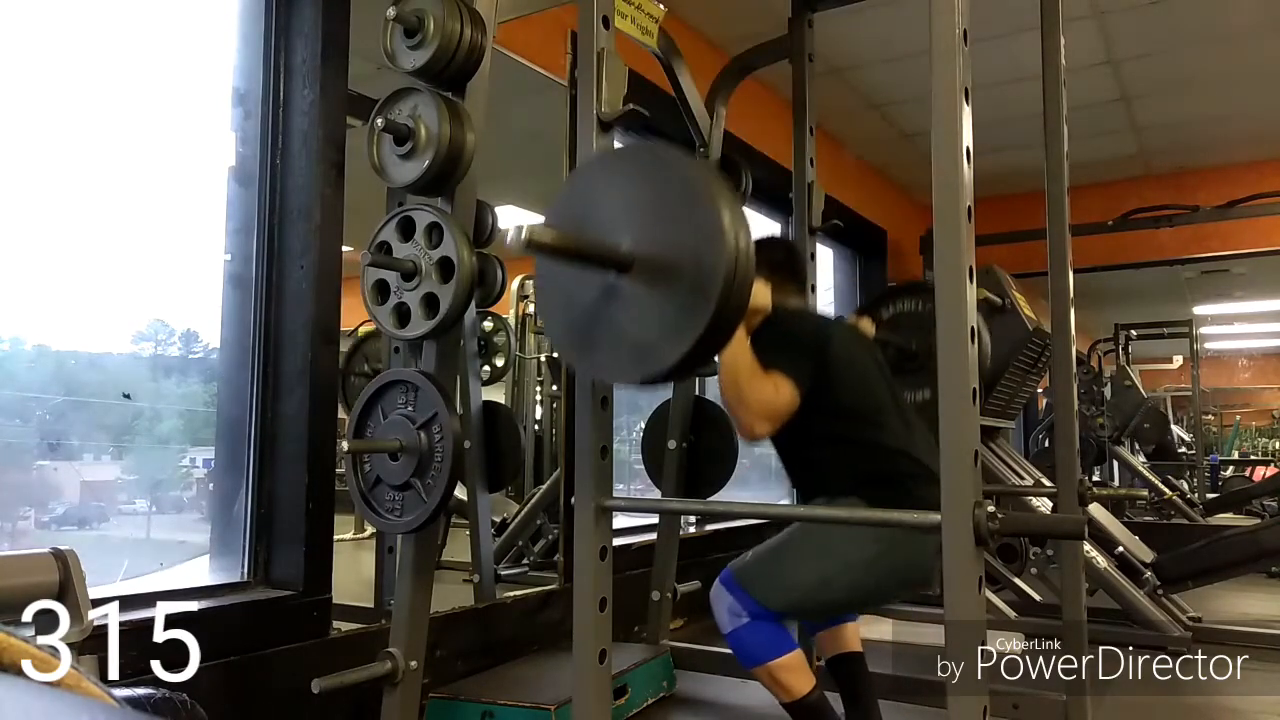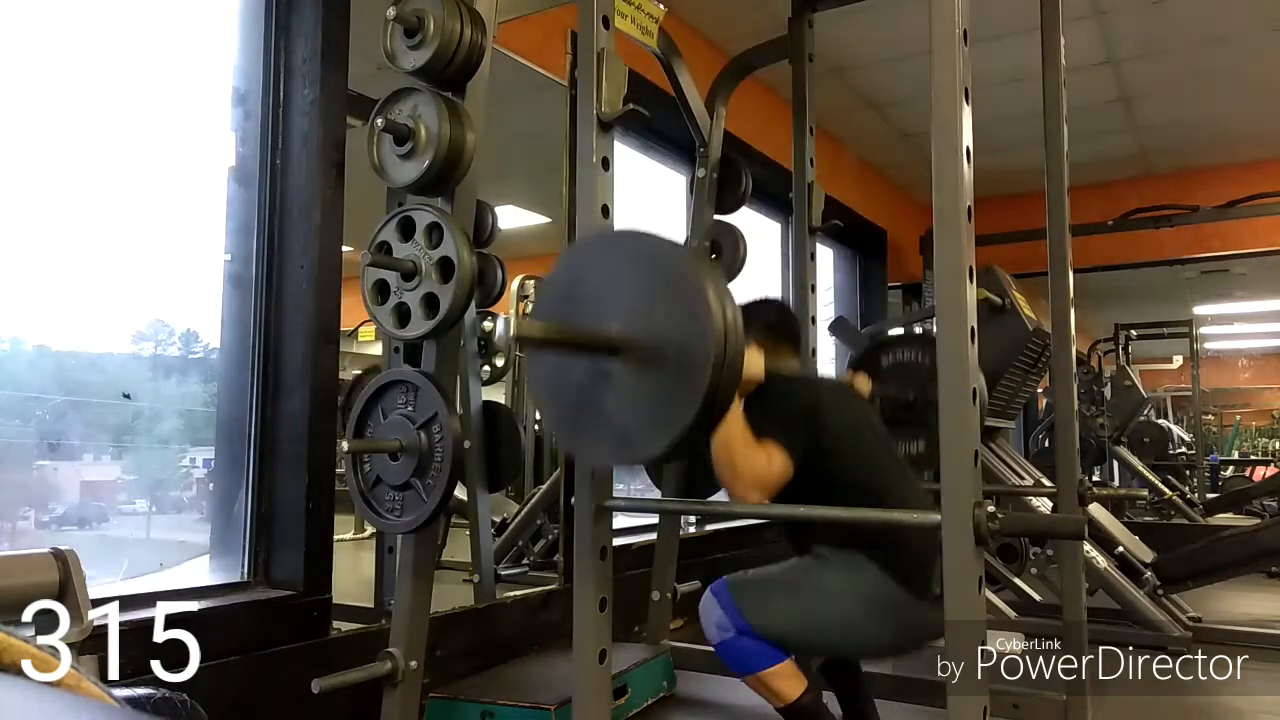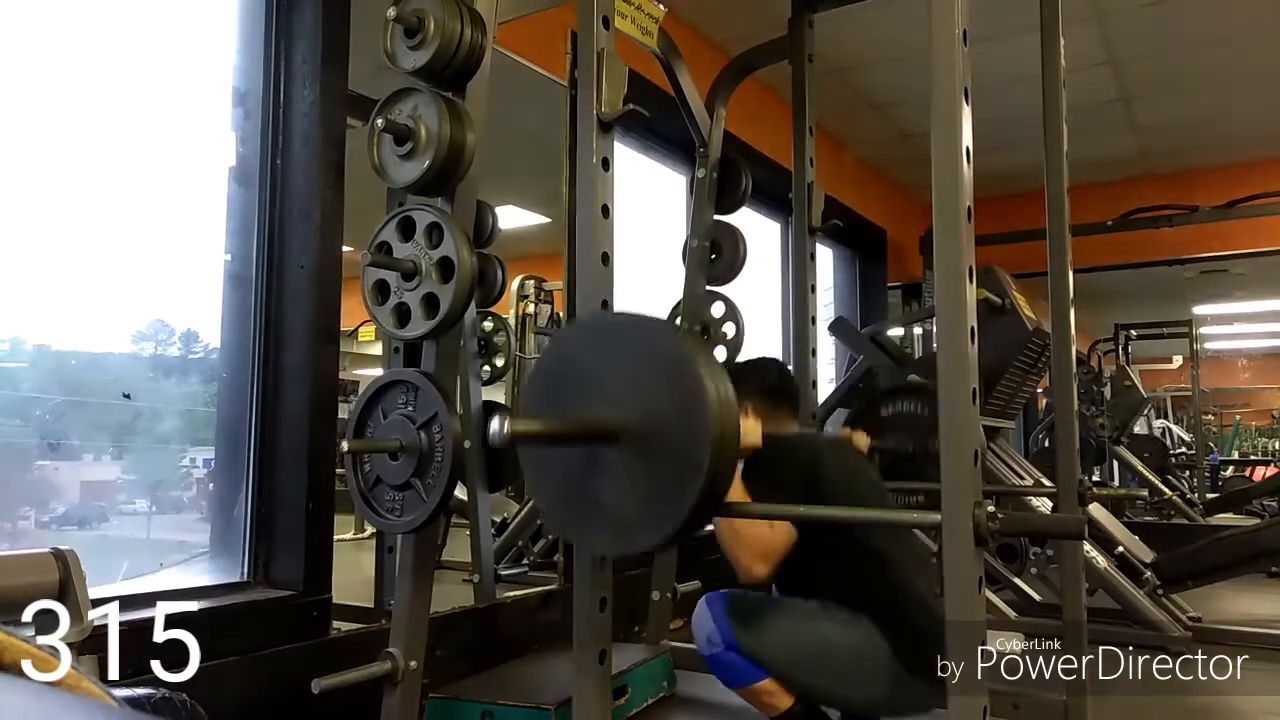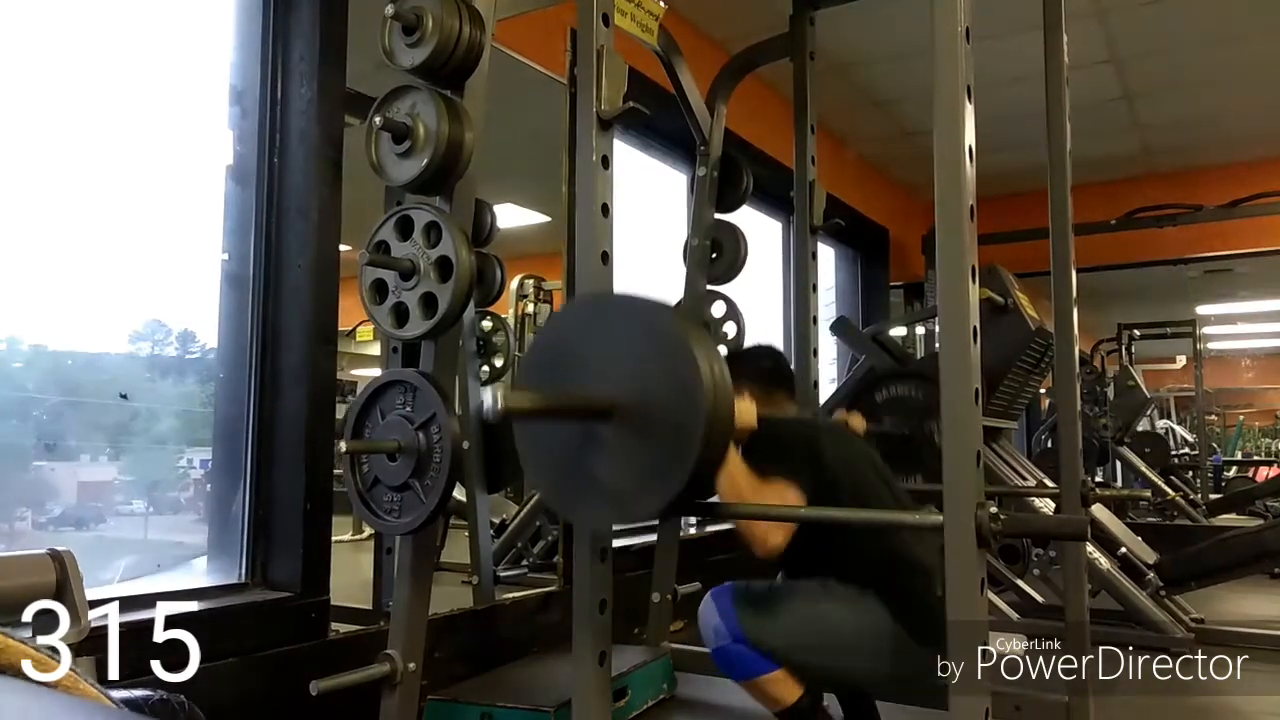
dt=0.3s
person 1, frame 1
left shoulder: (784, 330)
right shoulder: (835, 332)
left elbow: (756, 417)
left hip: (892, 517)
right hip: (926, 514)
left knee: (738, 598)
right knee: (810, 583)
person 1, frame 2
left shoulder: (776, 394)
right shoulder: (834, 392)
left elbow: (750, 487)
left hip: (900, 587)
right hip: (928, 574)
left knee: (724, 609)
right knee: (794, 587)
person 1, frame 3
left shoulder: (776, 457)
right shoulder: (835, 450)
left elbow: (755, 560)
left hip: (903, 656)
right hip: (928, 638)
left knee: (716, 621)
right knee: (792, 600)
person 1, frame 4
left shoulder: (773, 438)
right shoulder: (826, 430)
left elbow: (769, 532)
left hip: (903, 624)
right hip: (928, 612)
left knee: (722, 615)
right knee: (795, 596)
